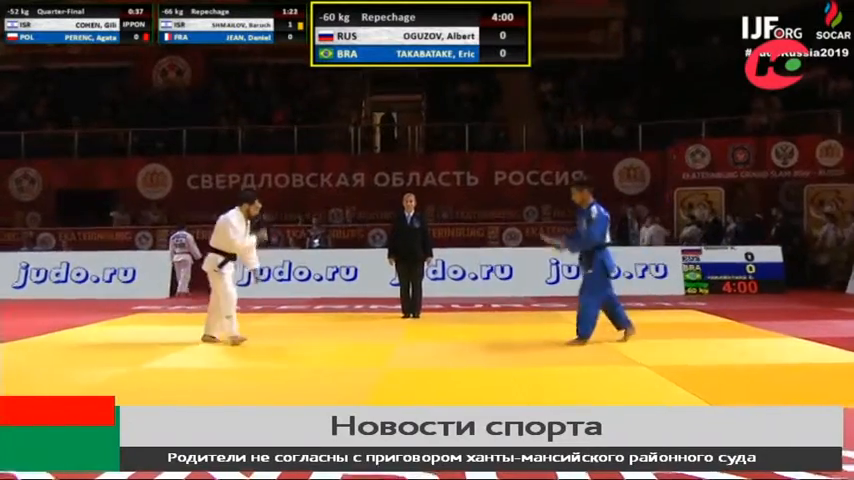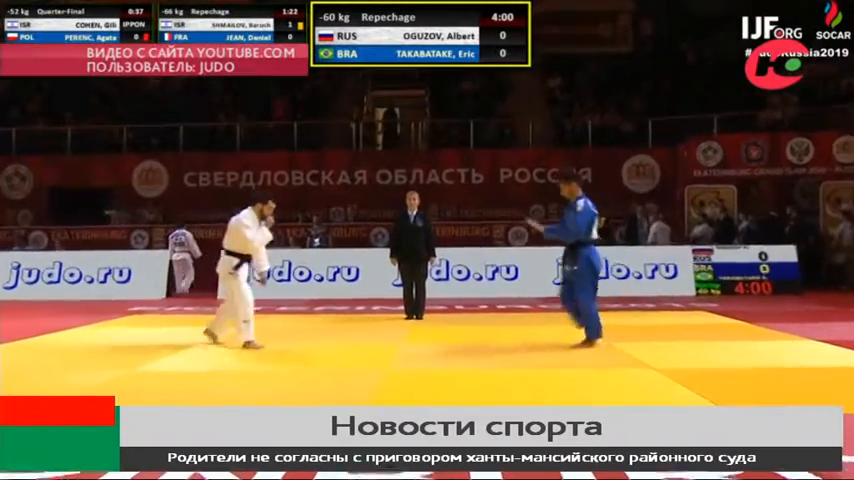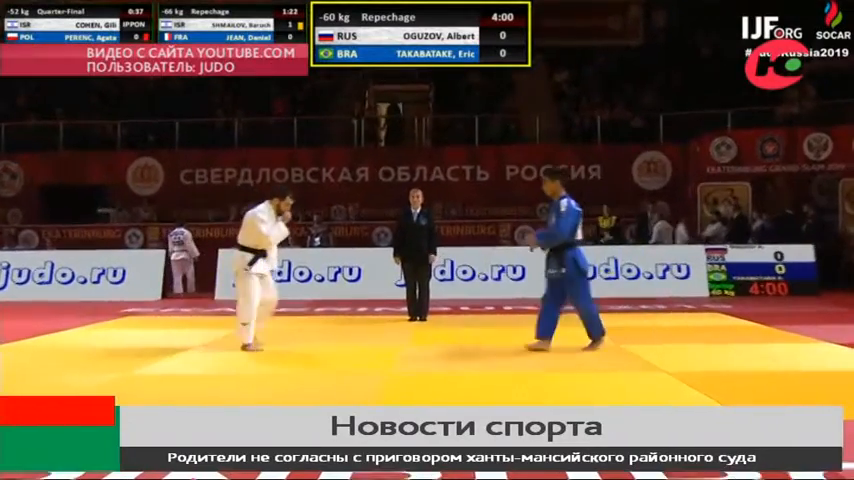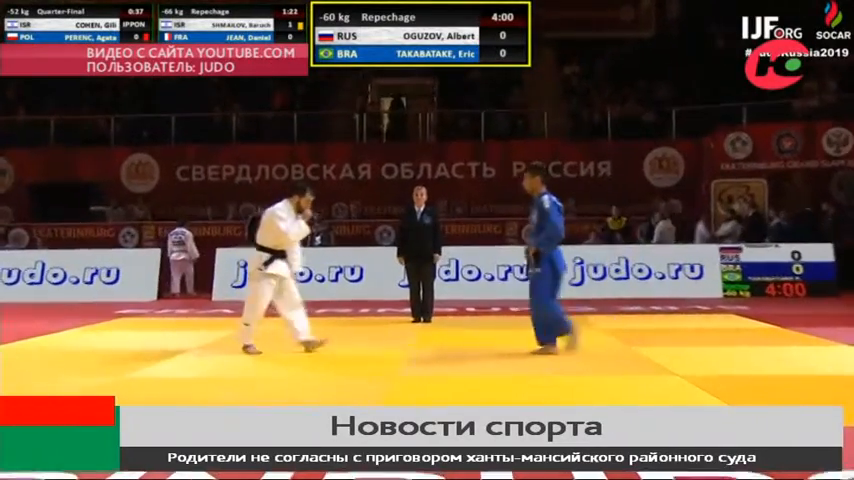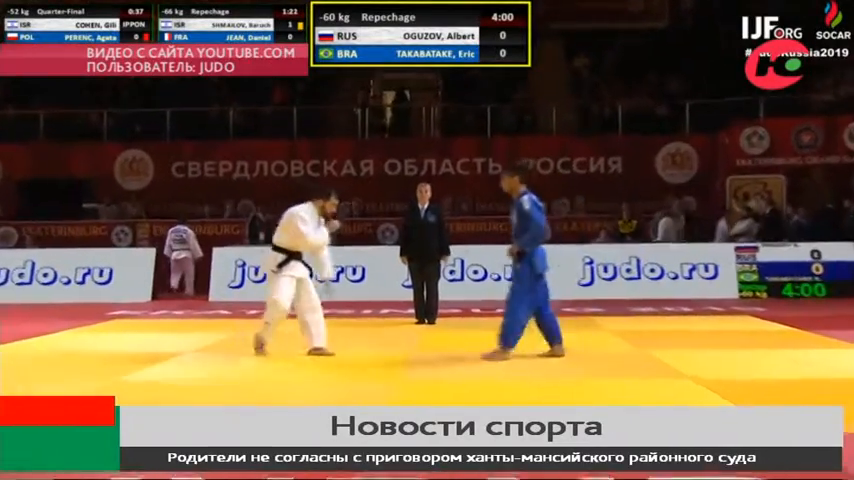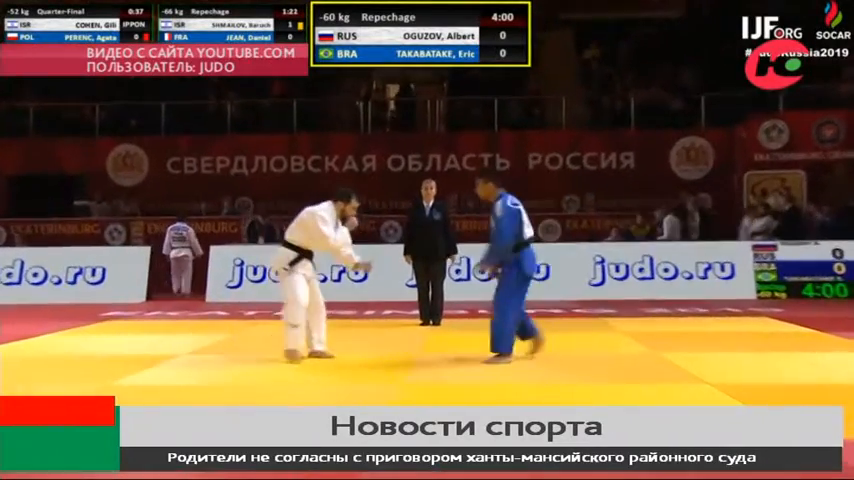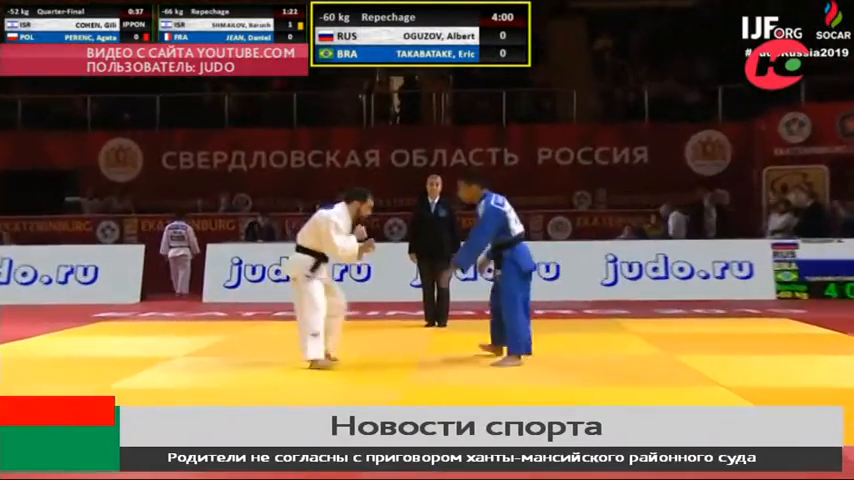
dt=0.2s
person 1, frame 1
left shoulder: (597, 213)
right shoulder: (584, 212)
left elbow: (592, 239)
right elbow: (578, 235)
left wrist: (565, 244)
right wrist: (560, 241)
left hip: (597, 260)
right hip: (592, 260)
left knee: (588, 298)
right knee: (606, 296)
left ankle: (583, 336)
right ankle: (627, 326)
person 1, frame 2
left shoulder: (584, 206)
right shoulder: (574, 205)
left elbow: (573, 231)
right elbow: (566, 228)
left wrist: (545, 230)
right wrist: (540, 227)
left hip: (584, 257)
right hip: (575, 256)
left knee: (585, 297)
right knee: (567, 296)
left ankle: (592, 337)
right ankle: (593, 331)
person 1, frame 3
left shoulder: (567, 206)
right shoulder: (557, 204)
left elbow: (559, 234)
left wrist: (537, 239)
right wrist: (539, 240)
left hip: (569, 259)
right hip: (557, 260)
left knee: (581, 300)
right knee: (550, 301)
left ankle: (597, 336)
right ankle: (544, 339)
person 1, frame 4
left shoulder: (548, 203)
right shoulder: (539, 202)
left elbow: (556, 231)
left wrist: (537, 245)
right wrist: (534, 246)
left hip: (548, 259)
right hip: (540, 259)
left knee: (544, 302)
right knee: (538, 304)
left ankle: (568, 333)
right ankle: (548, 343)
person 1, frame 5
left shoulder: (527, 202)
right shoulder: (521, 201)
left elbow: (541, 231)
left wrist: (520, 245)
right wrist: (517, 246)
left hip: (529, 259)
right hip: (528, 258)
left knee: (516, 303)
right knee: (540, 304)
left ankle: (505, 348)
right ankle: (556, 345)
person 1, frame 6
left shoulder: (503, 206)
right shoulder: (505, 202)
left elbow: (503, 240)
left wrist: (488, 261)
right wrist: (494, 260)
left hip: (518, 260)
right hip: (517, 259)
left knee: (506, 306)
right knee: (512, 305)
left ankle: (504, 352)
right ankle: (533, 336)
person 1, frame 7
left shoulder: (488, 207)
right shoulder: (493, 200)
left elbow: (477, 240)
left wrist: (454, 265)
right wrist: (489, 258)
left hip: (512, 259)
right hip: (511, 256)
left knee: (512, 305)
right knee: (498, 302)
left ankle: (516, 353)
right ankle: (498, 345)
person 2, frame 1
left shoulder: (244, 220)
right shoulder: (229, 220)
left elbow: (246, 244)
right elbow: (238, 244)
left wrist: (254, 267)
right wrist: (256, 238)
left hip: (225, 263)
right hip: (217, 263)
left knee: (219, 300)
right knee: (228, 297)
person 2, frame 2
left shoulder: (257, 220)
right shoulder: (242, 220)
left elbow: (259, 247)
right elbow: (253, 244)
left wrist: (262, 270)
right wrist: (266, 228)
left hip: (241, 265)
right hip: (232, 265)
left knee: (233, 301)
right knee: (245, 301)
left ankle: (213, 330)
person 2, frame 3
left shoulder: (273, 215)
right shoulder: (257, 214)
right elbow: (268, 239)
left wrist: (270, 267)
right wrist: (282, 223)
left hip: (260, 262)
right hip: (247, 262)
left knee: (269, 299)
right knee: (249, 302)
left ankle: (248, 332)
right ankle: (247, 341)
person 2, frame 4
left shoulder: (293, 214)
right shoulder: (276, 212)
left elbow: (293, 243)
right elbow: (288, 237)
left wrist: (294, 269)
right wrist: (303, 221)
left hip: (280, 263)
right hip: (265, 263)
left knee: (293, 302)
right knee: (256, 304)
left ankle: (306, 339)
right ankle: (247, 343)
person 2, frame 5
left shoulder: (318, 218)
right shoulder: (298, 214)
left elbow: (321, 249)
right elbow: (309, 241)
left wrist: (326, 275)
right wrist: (327, 230)
left hip: (297, 264)
right hip: (282, 263)
left knee: (311, 304)
right knee: (280, 303)
left ankle: (317, 345)
right ankle: (262, 337)
person 2, frame 6
left shoulder: (333, 219)
right shoulder: (317, 214)
left elbow: (340, 247)
right elbow: (329, 243)
left wrist: (356, 263)
right wrist: (347, 228)
left hip: (304, 262)
right hip: (290, 261)
left knee: (316, 305)
right knee: (298, 302)
left ankle: (316, 348)
right ankle: (293, 347)
person 2, frame 7
left shoulder: (345, 218)
right shoulder: (332, 217)
left elbow: (343, 251)
right elbow: (337, 251)
left wrist: (361, 249)
right wrist: (355, 238)
left hip: (316, 266)
right hip: (305, 266)
left knee: (336, 305)
right knee: (314, 308)
left ankle: (326, 351)
right ankle: (315, 358)
person 3, frame 1
left shoulder: (420, 219)
right shoulder: (398, 219)
left elbow: (426, 237)
right elbow: (392, 238)
left wrist: (428, 254)
right wrist: (391, 255)
left hip: (417, 257)
right hip: (401, 257)
left knee: (416, 284)
right knee: (404, 285)
left ankle: (416, 311)
right ankle: (406, 311)
person 3, frame 2
left shoulder: (423, 217)
right shoulder: (401, 218)
left elbow: (430, 236)
right elbow: (395, 237)
left wrist: (431, 254)
right wrist: (393, 254)
left hip: (420, 256)
right hip: (404, 256)
left knee: (420, 285)
right knee: (407, 285)
left ankle: (419, 312)
right ankle: (409, 312)
person 3, frame 3
left shoulder: (427, 215)
right shoulder: (404, 216)
left elbow: (433, 235)
right elbow: (398, 236)
left wrist: (432, 252)
right wrist: (396, 253)
left hip: (423, 256)
right hip: (407, 256)
left knee: (423, 285)
right knee: (410, 286)
left ankle: (422, 314)
right ankle: (412, 314)
person 3, frame 4
left shoulder: (431, 213)
right shoulder: (407, 214)
left elbow: (437, 234)
right elbow: (401, 235)
left wrist: (437, 251)
right wrist: (400, 253)
left hip: (428, 256)
right hip: (411, 256)
left knee: (428, 286)
right knee: (414, 286)
left ankle: (427, 315)
right ankle: (416, 315)
person 3, frame 5
left shoulder: (436, 211)
right shoulder: (411, 212)
left elbow: (442, 233)
right elbow: (405, 233)
left wrist: (445, 252)
right wrist: (403, 253)
left hip: (432, 255)
right hip: (414, 255)
left knee: (432, 286)
right knee: (417, 287)
left ankle: (431, 317)
right ankle: (420, 316)
person 3, frame 6
left shoulder: (441, 209)
right shoulder: (415, 209)
left elbow: (449, 231)
right elbow: (408, 232)
left wrist: (452, 251)
right wrist: (407, 252)
left hip: (437, 254)
right hip: (419, 254)
left knee: (437, 286)
right knee: (422, 287)
left ankle: (436, 318)
right ankle: (425, 318)
person 3, frame 7
left shoulder: (447, 206)
right shoulder: (420, 206)
left elbow: (454, 229)
right elbow: (413, 230)
left wrist: (456, 249)
right wrist: (412, 250)
left hip: (443, 253)
right hip: (424, 253)
left knee: (443, 286)
right knee: (427, 287)
left ankle: (442, 319)
right ankle: (430, 319)
